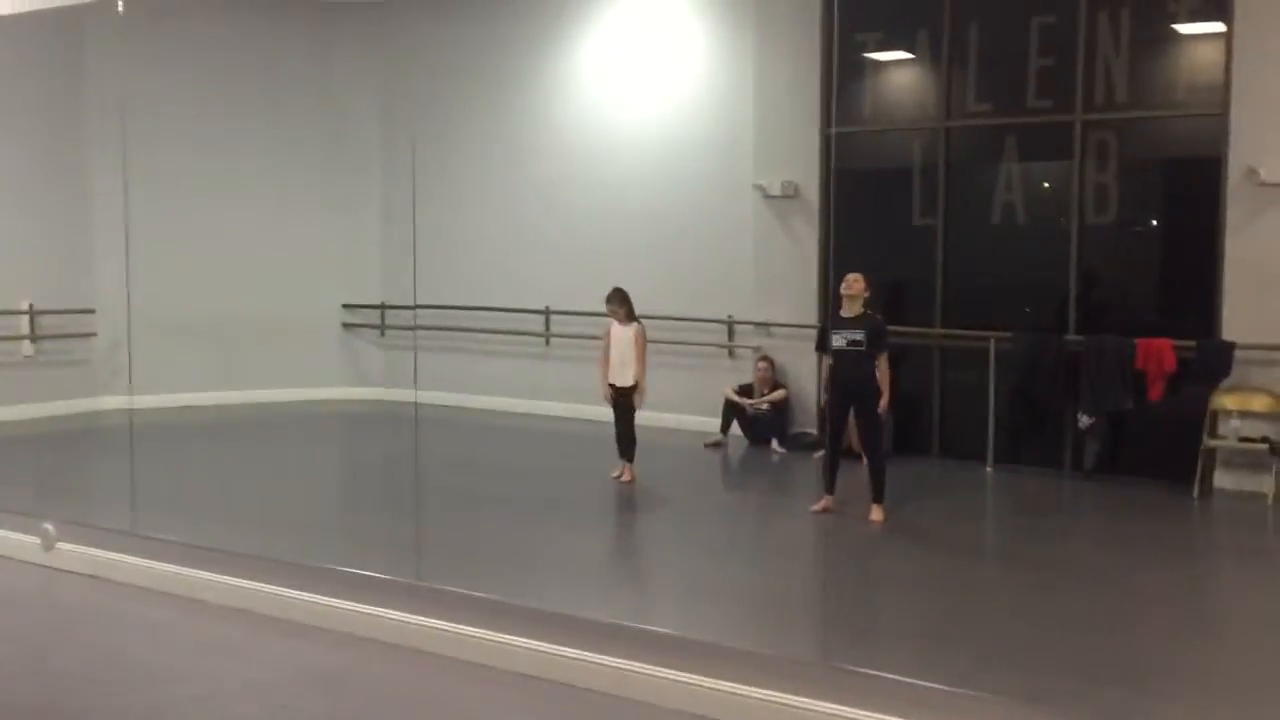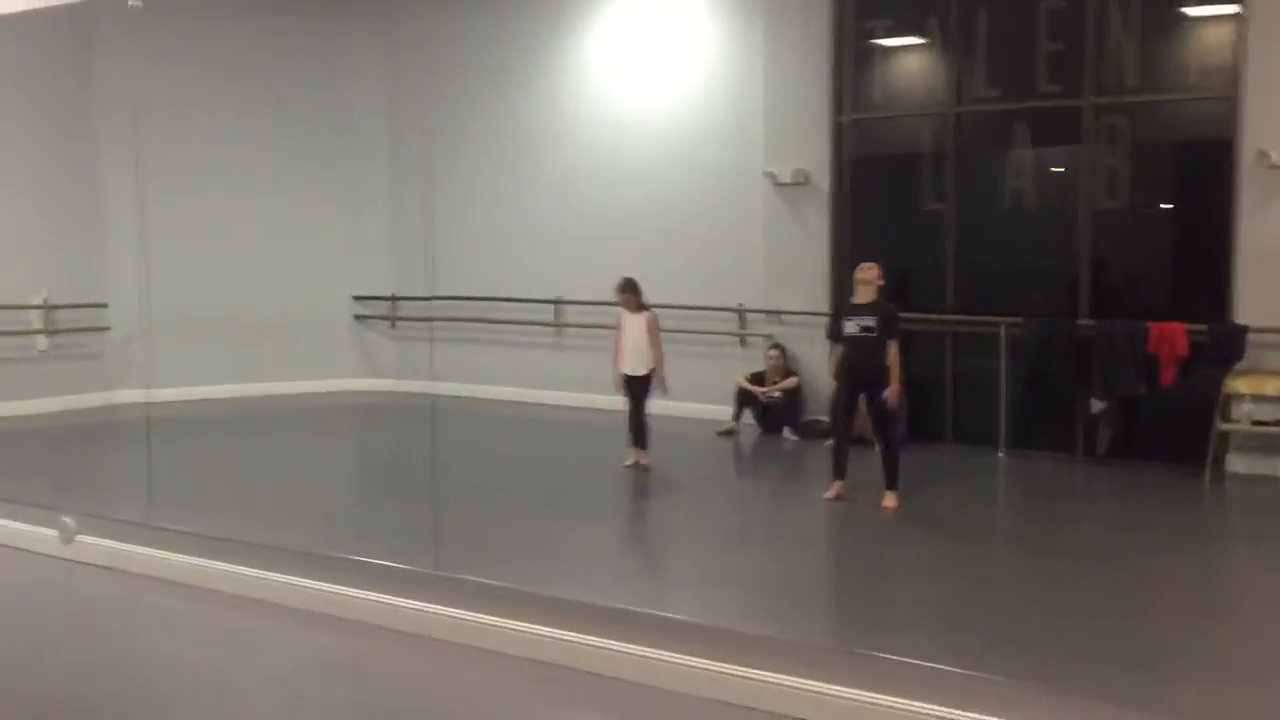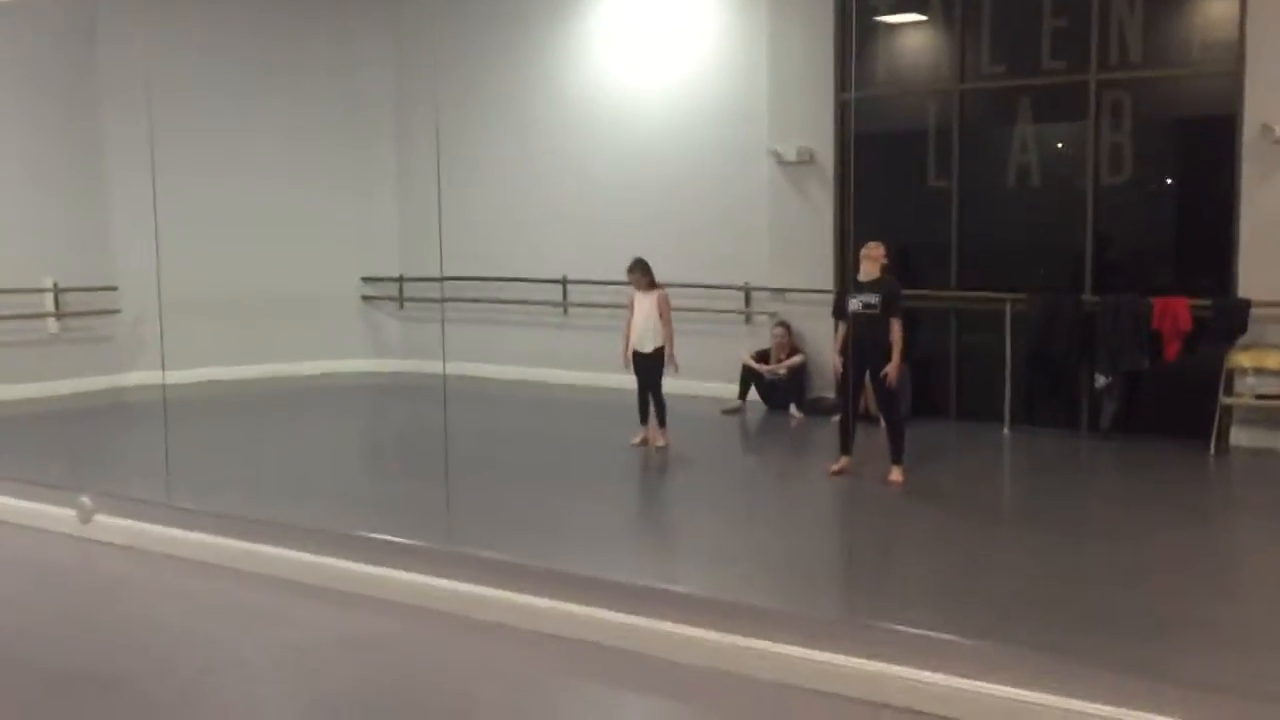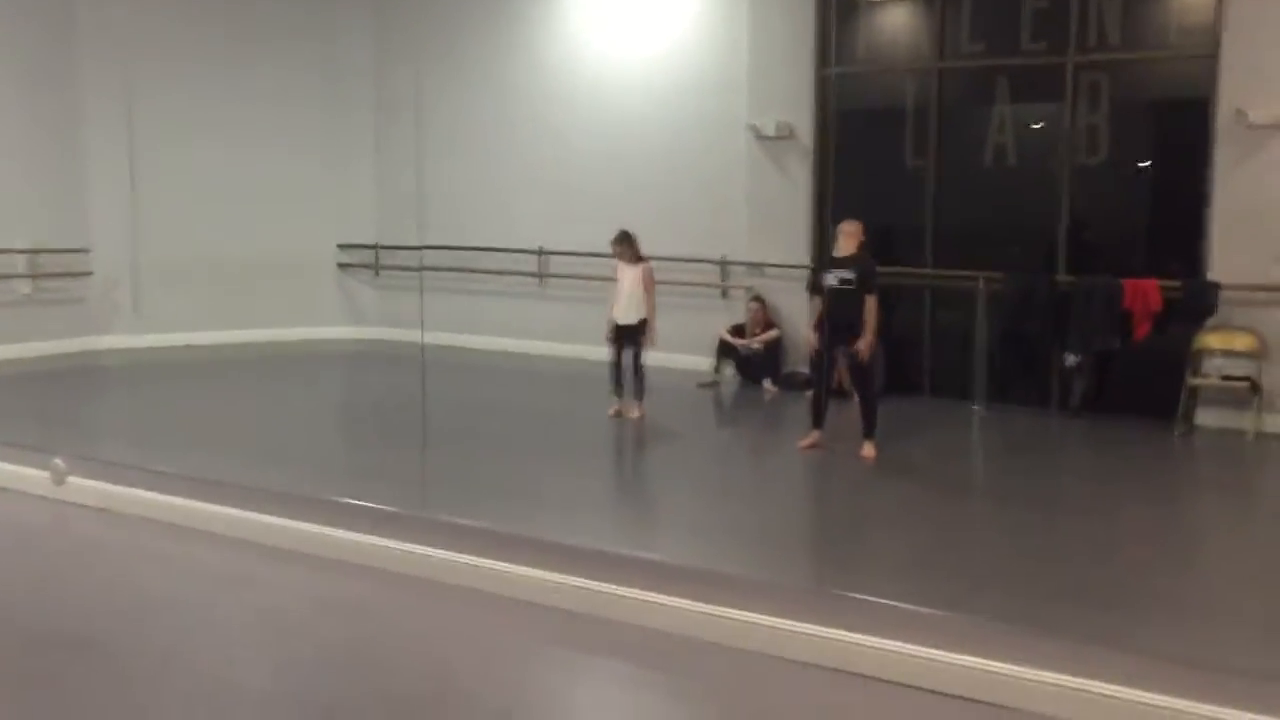
dt=0.3s
person 1, frame 1
left shoulder: (874, 323)
right shoulder: (831, 323)
left elbow: (882, 360)
left wrist: (885, 394)
right wrist: (824, 390)
left hip: (866, 392)
right hip: (837, 391)
left knee: (872, 447)
right knee: (831, 443)
left ankle: (877, 504)
right ankle: (828, 497)
person 1, frame 2
left shoulder: (885, 310)
right shoulder: (843, 311)
left elbow: (892, 348)
right elbow: (837, 347)
left wrist: (894, 382)
right wrist: (834, 378)
left hip: (876, 379)
right hip: (848, 378)
left knee: (884, 433)
right knee: (840, 428)
left ankle: (890, 490)
right ankle: (838, 483)
person 1, frame 3
left shoulder: (889, 287)
right shoulder: (848, 288)
left elbow: (895, 326)
right elbow: (842, 324)
left wrist: (895, 360)
right wrist: (837, 355)
left hip: (880, 355)
right hip: (852, 354)
left knee: (889, 409)
right knee: (846, 405)
left ankle: (896, 465)
right ankle: (845, 457)
person 1, frame 4
left shoulder: (865, 263)
right shoulder: (824, 264)
left elbow: (871, 302)
right elbow: (818, 299)
left wrist: (868, 336)
right wrist: (813, 330)
left hip: (855, 331)
right hip: (827, 329)
left knee: (863, 385)
right knee: (820, 380)
left ankle: (869, 440)
right ankle: (816, 432)
person 2, frame 1
left shoulder: (637, 329)
right shoulder: (611, 327)
left elbow: (641, 362)
right elbow: (604, 357)
left wrist: (640, 390)
right wrist: (605, 384)
left hip: (630, 385)
right hip: (614, 384)
left knee: (627, 425)
right knee: (618, 424)
left ankle: (629, 467)
right ankle: (622, 463)
person 2, frame 2
left shoulder: (648, 317)
right shoulder: (622, 317)
left elbow: (656, 348)
right elbow: (618, 346)
left wrist: (660, 376)
right wrist: (617, 373)
left hip: (644, 372)
right hip: (627, 373)
left knee: (637, 412)
right knee: (633, 412)
left ankle: (643, 452)
right ankle: (635, 451)
person 2, frame 3
left shoulder: (660, 295)
right shoulder: (634, 296)
left elbow: (667, 326)
right elbow: (629, 323)
left wrist: (670, 353)
right wrist: (625, 350)
left hip: (655, 350)
right hip: (638, 350)
left knee: (655, 390)
right knee: (642, 390)
left ankle: (662, 432)
right ankle: (644, 431)
person 2, frame 4
left shoulder: (644, 269)
right shoulder: (620, 267)
left elbow: (650, 300)
right elbow: (617, 296)
left wrist: (650, 328)
right wrist: (610, 323)
left hip: (637, 323)
right hip: (619, 322)
left knee: (636, 363)
right knee: (616, 361)
left ankle: (638, 405)
right ankle: (618, 403)
